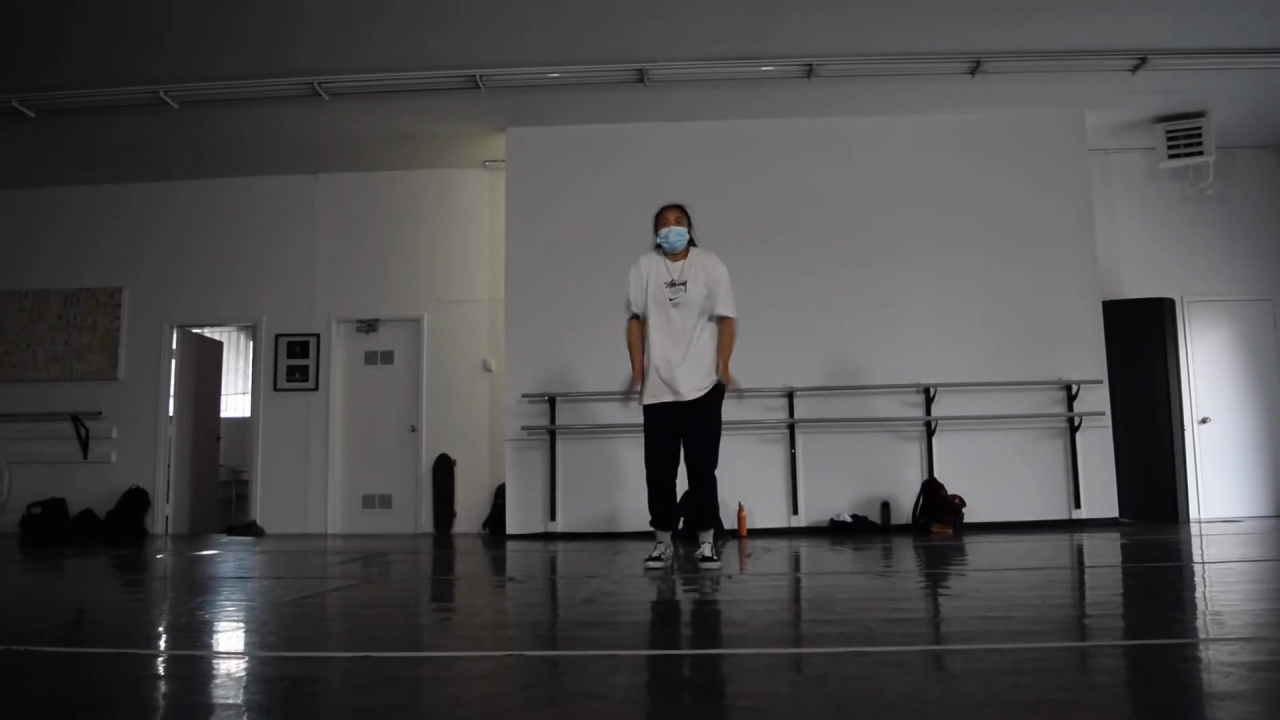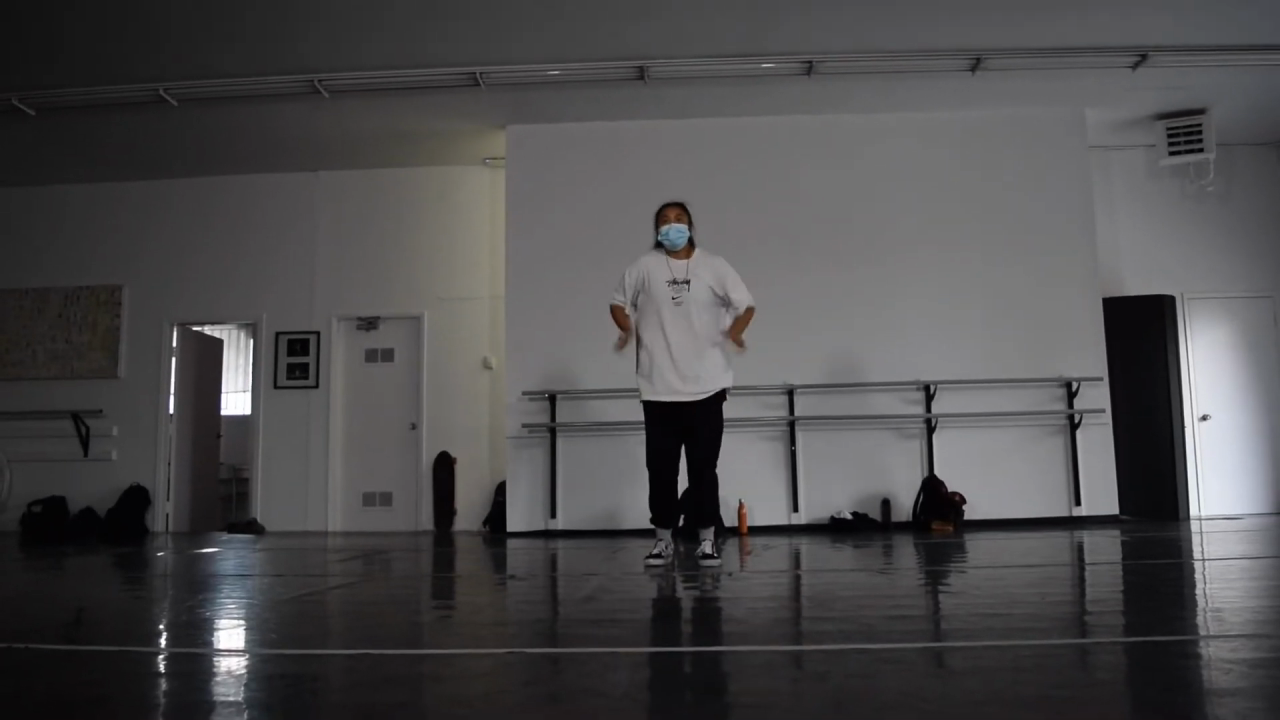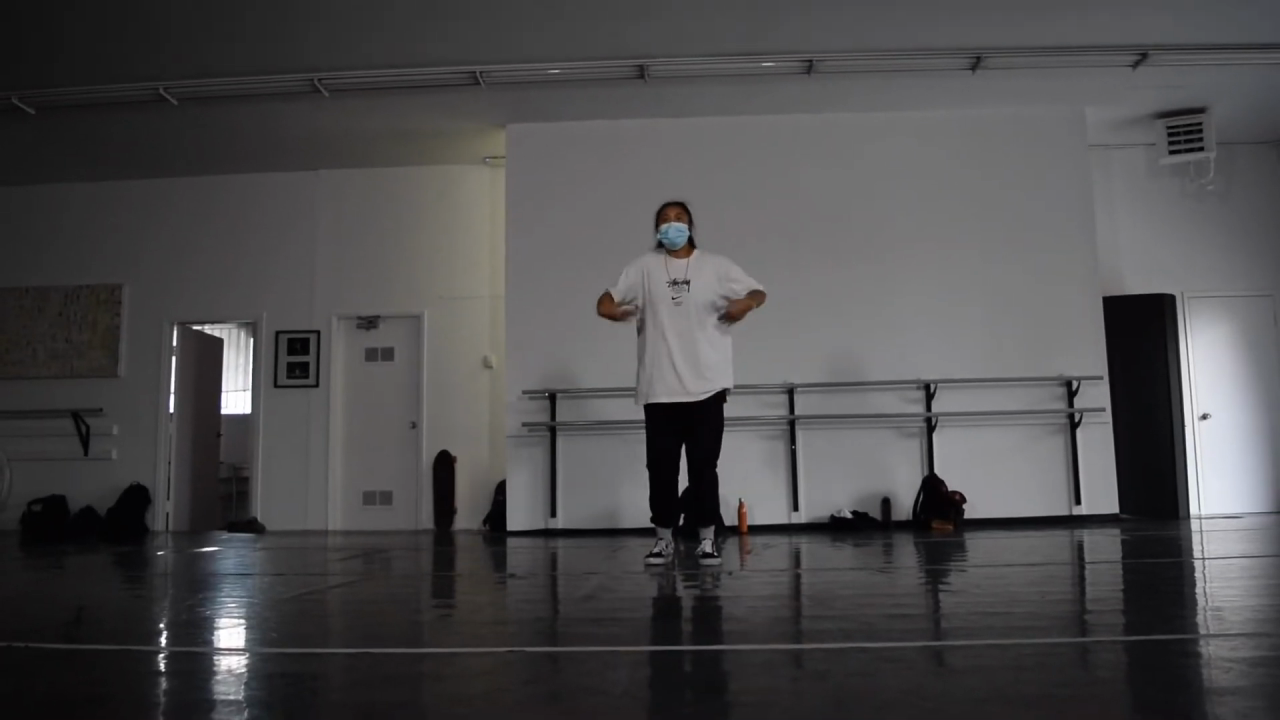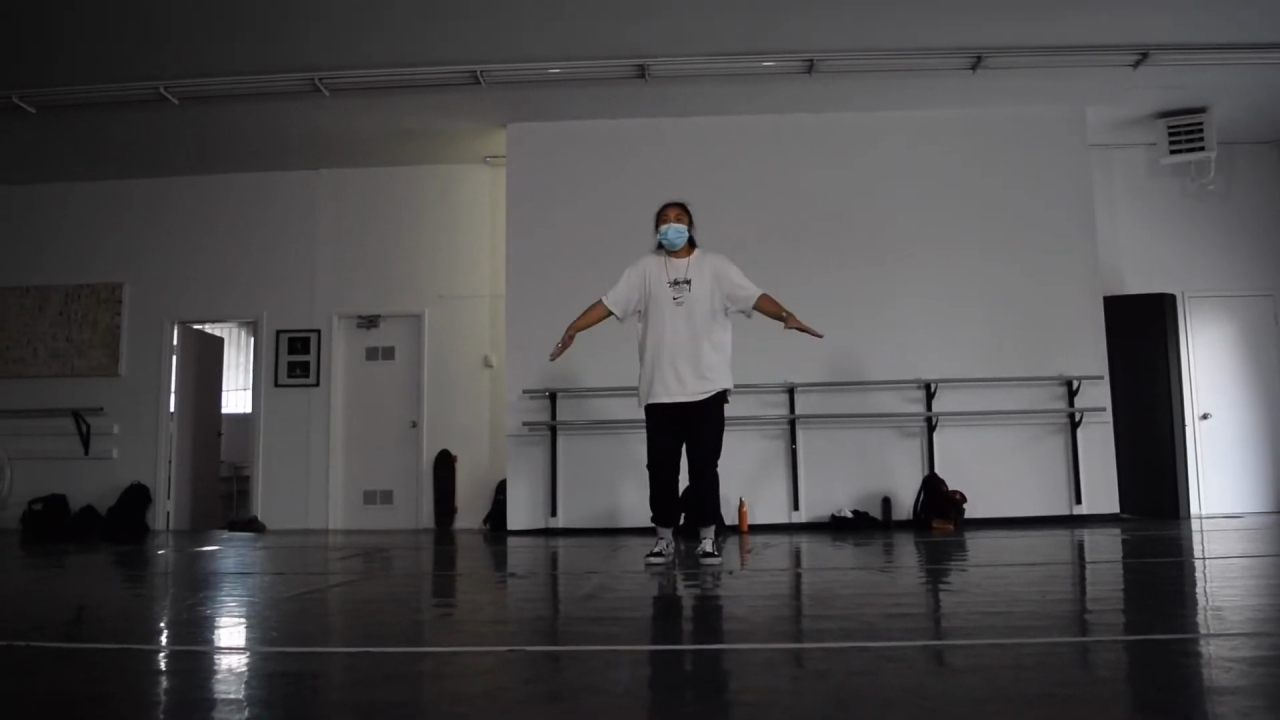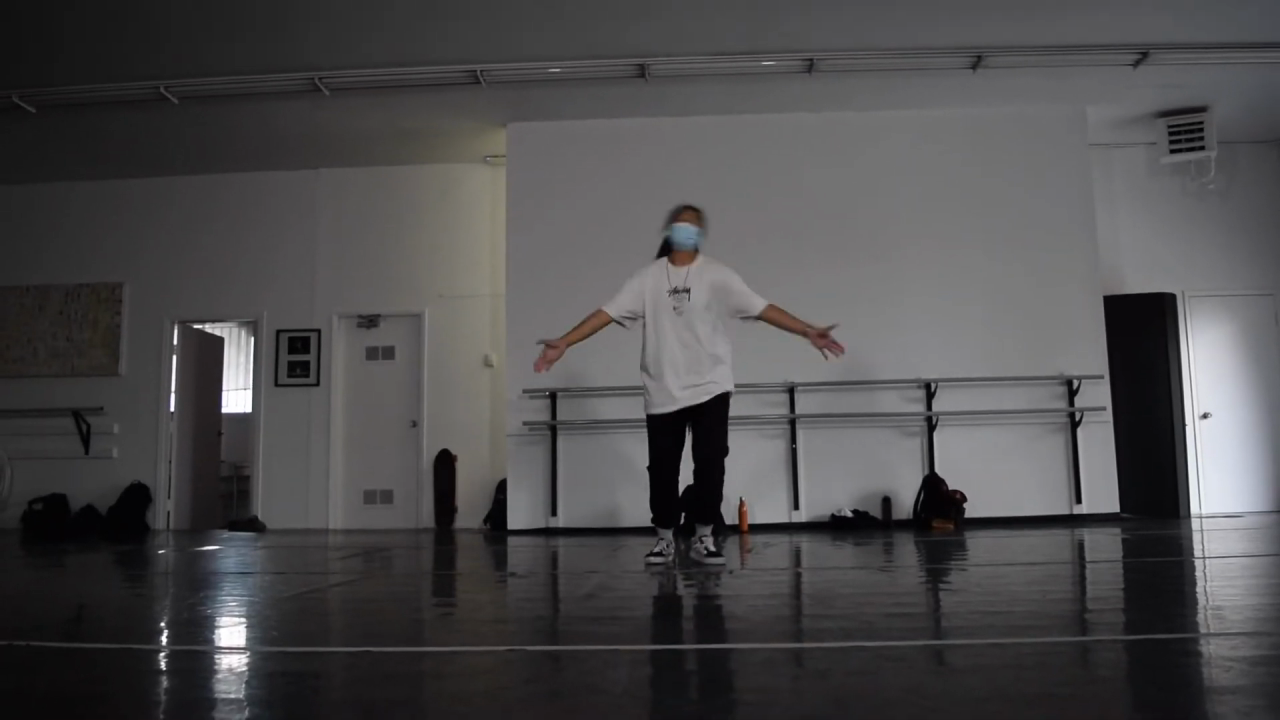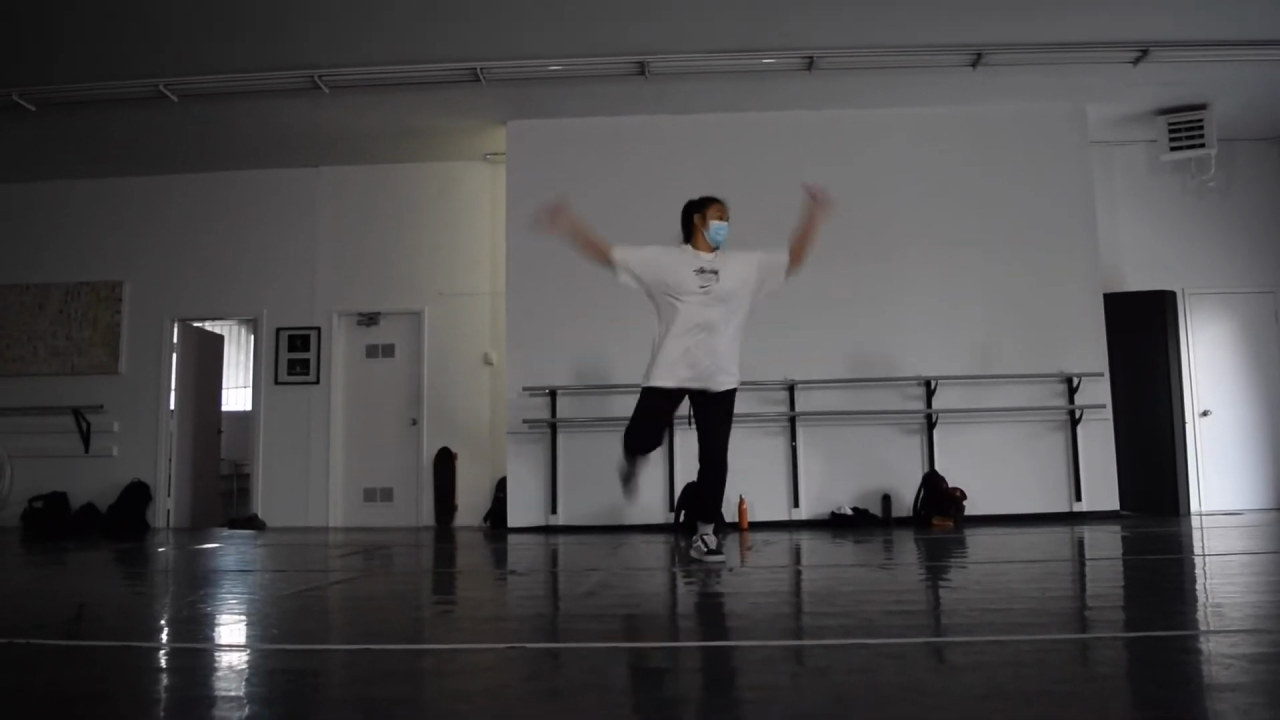
dt=0.2s
person 1, frame 1
left shoulder: (708, 263)
right shoulder: (645, 266)
left elbow: (724, 318)
right elbow: (637, 319)
left wrist: (723, 367)
right wrist: (638, 367)
left hip: (703, 385)
right hip: (658, 388)
left knee: (702, 465)
right knee: (659, 466)
left ankle: (706, 541)
right ankle: (663, 541)
person 1, frame 2
left shoulder: (714, 265)
right shoulder: (645, 267)
left elbow: (745, 305)
right elbow: (619, 303)
left wrist: (738, 327)
right wrist: (625, 326)
left hip: (706, 385)
right hip: (659, 387)
left knee: (703, 463)
right knee: (661, 465)
left ankle: (706, 539)
right ankle: (664, 539)
person 1, frame 3
left shoulder: (716, 265)
right shoulder: (644, 267)
left elbow: (757, 292)
right elbow: (610, 298)
left wrist: (745, 304)
right wrist: (611, 309)
left hip: (706, 385)
right hip: (659, 387)
left knee: (704, 463)
right knee: (661, 464)
left ankle: (707, 538)
right ankle: (664, 538)
person 1, frame 4
left shoulder: (715, 266)
right shoulder: (645, 269)
left elbow: (755, 297)
right elbow: (609, 304)
left wrist: (786, 315)
right wrist: (573, 329)
left hip: (707, 385)
right hip: (660, 387)
left knee: (704, 462)
right knee: (661, 463)
left ankle: (707, 538)
right ankle: (665, 537)
person 1, frame 5
left shoulder: (717, 275)
right shoulder: (648, 277)
left elbow: (763, 309)
right elbow: (608, 312)
left wrist: (809, 331)
right wrist: (564, 342)
left hip: (710, 386)
right hip: (664, 390)
left knee: (710, 462)
right knee: (662, 466)
left ankle: (704, 538)
right ankle: (665, 537)
person 1, frame 6
left shoulder: (743, 265)
right shoulder: (663, 260)
left elbow: (791, 261)
right elbow: (608, 256)
left wrist: (812, 215)
right wrist: (568, 224)
left hip: (718, 377)
right hip: (669, 372)
left knee: (715, 458)
right knee: (642, 439)
left ankle: (706, 533)
right ankle: (631, 461)
